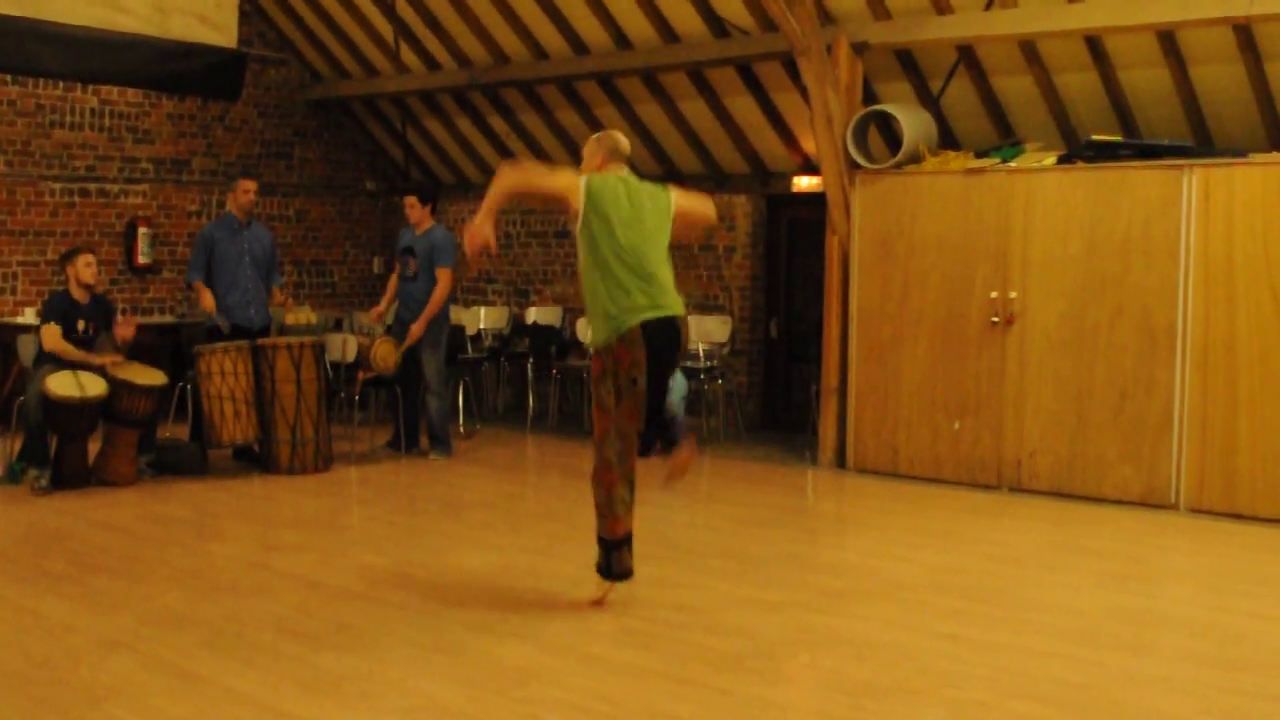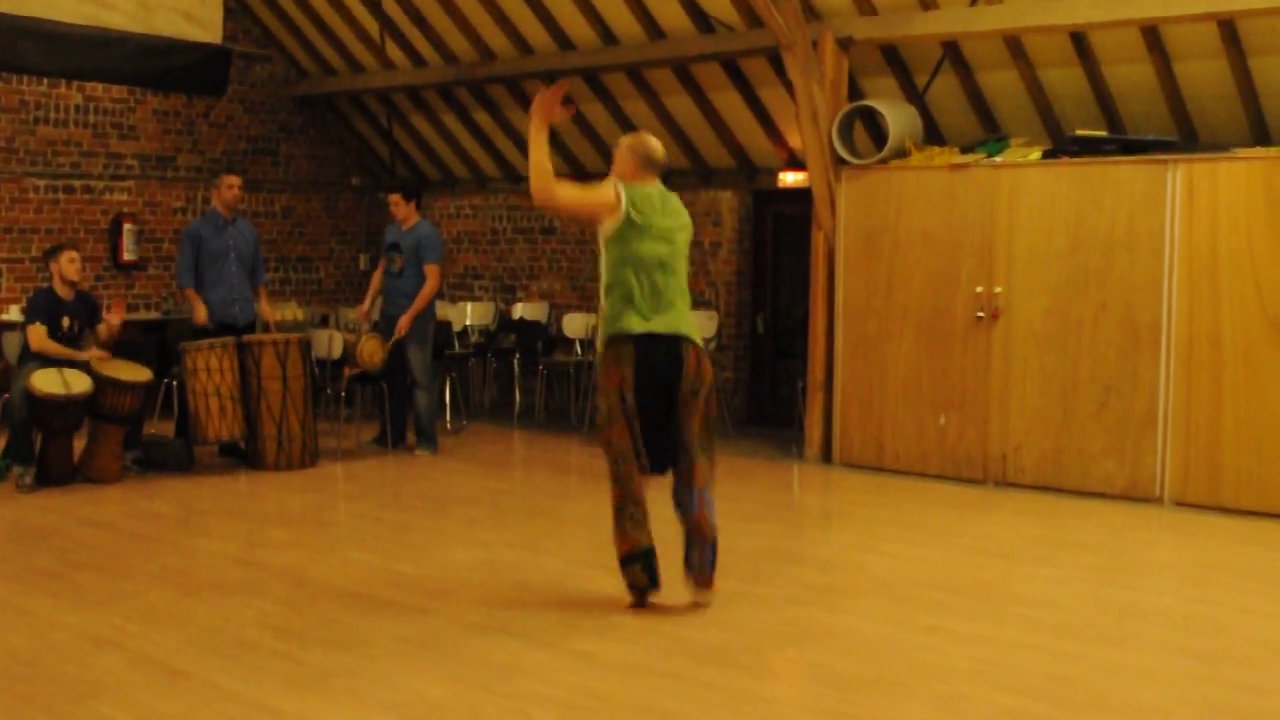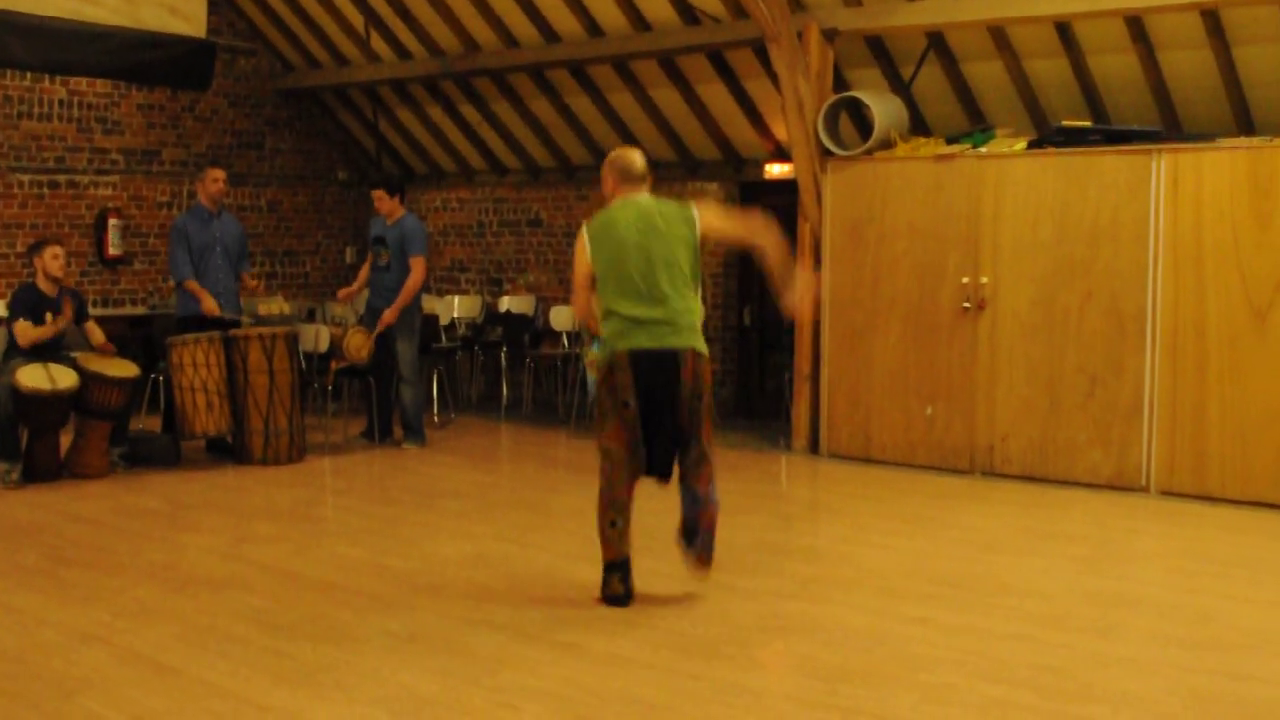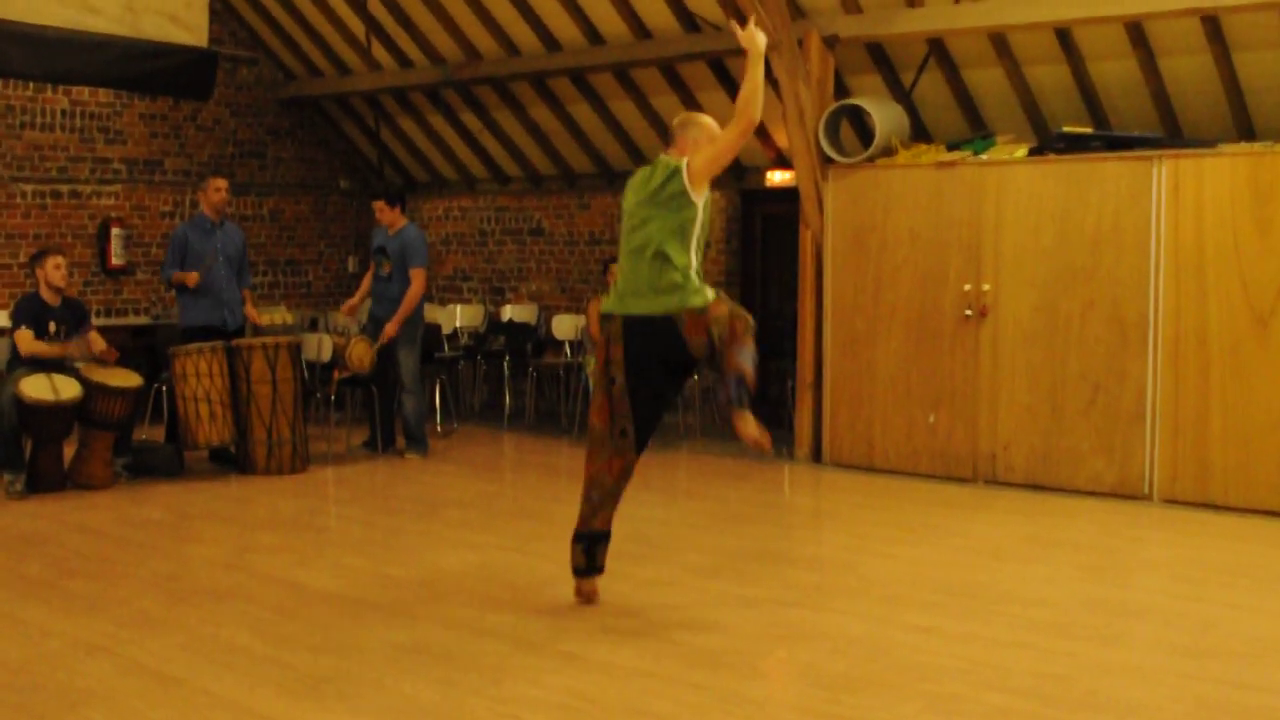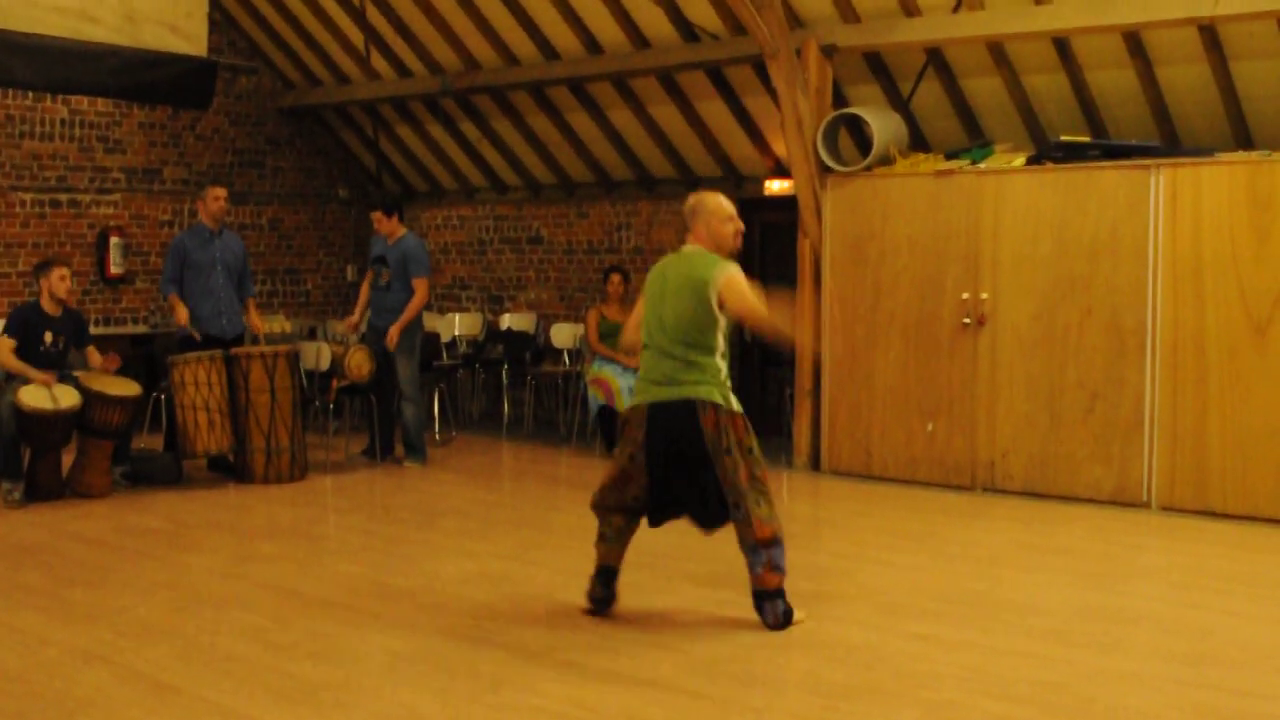
dt=0.3s
person 1, frame 1
left shoulder: (584, 187)
right shoulder: (659, 196)
left elbow: (515, 176)
right elbow: (707, 212)
left wrist: (483, 217)
left hip: (622, 330)
right hip: (669, 322)
left knee: (615, 448)
left ankle: (615, 563)
right ankle: (674, 440)
person 1, frame 2
left shoulder: (616, 197)
right shoulder: (677, 213)
left elbow: (545, 194)
left wrist: (538, 127)
left hip: (629, 344)
right hip: (683, 344)
left knee: (628, 465)
right knee: (692, 462)
left ankle: (641, 576)
right ankle: (700, 564)
person 1, frame 3
left shoulder: (594, 230)
right shoulder: (685, 215)
left elbow: (582, 307)
right elbow: (760, 232)
right wrist: (788, 280)
left hip: (624, 358)
right hip: (682, 354)
left knee: (619, 468)
right knee: (695, 454)
left ankle: (617, 579)
right ankle: (699, 544)
person 1, frame 4
left shoulder: (640, 183)
right shoulder: (689, 174)
right elbow: (747, 121)
right wrist: (755, 52)
left hip: (625, 323)
right hip: (679, 316)
left knee: (613, 447)
right knee: (737, 326)
left ankle: (588, 559)
right ankle: (740, 410)
person 1, frame 5
left shoulder: (658, 272)
right shoulder: (725, 276)
left elbow: (631, 338)
right elbow: (761, 316)
left hip: (650, 409)
right hip: (707, 410)
left knee: (619, 501)
right knee: (750, 506)
left ankle: (603, 589)
right ankle: (774, 606)
person 2, frame 1
left shoulder: (264, 235)
right shoulder: (211, 233)
left elbow: (272, 273)
right elbow: (194, 271)
left wrist: (278, 295)
right wrist: (203, 292)
left hip: (258, 322)
right hip: (223, 322)
left ankle: (244, 443)
right ankle: (197, 445)
person 2, frame 2
left shoulder: (249, 231)
right shoulder: (197, 230)
left elbow: (257, 272)
right elbow: (184, 273)
left wrist: (262, 302)
right wrist: (197, 304)
left hip: (243, 318)
right hip: (210, 320)
left ankle: (230, 440)
right ankle: (183, 441)
person 2, frame 3
left shoulder: (234, 225)
right shoulder: (183, 224)
right elbow: (180, 267)
left wrist: (248, 280)
right wrist: (203, 296)
left hip: (228, 312)
right hip: (193, 314)
left ankle: (217, 435)
right ankle: (170, 437)
person 2, frame 4
left shoulder: (236, 234)
right shoulder: (184, 233)
right elbow: (167, 271)
left wrist: (248, 304)
right wrist: (183, 277)
left hip: (232, 321)
right hip: (197, 322)
left ankle: (220, 445)
right ankle: (173, 447)
person 2, frame 5
left shoulder: (236, 243)
right shoulder: (183, 242)
left elbow: (245, 283)
right elbow: (169, 282)
left wrist: (252, 313)
right wrist: (178, 305)
left hip: (231, 330)
right hip: (196, 331)
left knee: (227, 393)
left ankle: (219, 453)
right ankle: (172, 456)
person 3, frame 1
left shoulder: (441, 238)
right shoulder: (404, 235)
left elbow: (444, 285)
left wrist: (423, 322)
right wrist: (384, 305)
left hip: (430, 323)
right hip: (403, 319)
left knee: (433, 383)
right knee: (402, 381)
left ankle: (440, 443)
right ankle: (405, 439)
person 3, frame 2
left shoulder: (427, 234)
right shoulder: (390, 231)
left elbow: (432, 281)
left wrist: (410, 315)
right wrist: (369, 301)
left hip: (416, 318)
right hip: (388, 315)
left knee: (420, 378)
right knee: (389, 376)
left ankle: (427, 439)
right ankle: (392, 435)
person 3, frame 3
left shoulder: (411, 227)
right shoulder: (376, 224)
left elbow: (418, 273)
left wrist: (395, 309)
right wrist: (354, 288)
left hip: (402, 312)
right hip: (374, 308)
left knee: (406, 373)
right knee: (376, 370)
left ankle: (414, 433)
right ankle: (379, 429)
person 3, frame 4
left shoulder: (413, 237)
right shoulder: (378, 233)
left elbow: (417, 285)
left wrist: (396, 322)
right wrist: (357, 299)
left hip: (404, 322)
right hip: (377, 318)
left knee: (408, 382)
right knee: (378, 380)
left ankle: (416, 443)
right ankle: (381, 439)
person 3, frame 5
left shoulder: (413, 247)
right shoulder: (377, 242)
left elbow: (421, 293)
left wrist: (398, 326)
right wrist: (358, 314)
left hip: (404, 330)
right hip: (376, 327)
left knee: (407, 390)
right knee: (376, 388)
left ankle: (415, 451)
right ankle: (380, 447)
person 4, frame 1
left shoulder: (101, 303)
right shoulder: (56, 301)
left elbow: (118, 340)
right elbow: (50, 343)
left wrist: (125, 338)
right wrist: (94, 359)
left hip: (88, 368)
right hip: (53, 366)
right knee: (35, 396)
left ankle: (141, 454)
right ankle: (36, 466)
person 4, frame 2
left shoulder: (86, 301)
right shoulder: (40, 300)
left elbow: (102, 336)
right elbow: (36, 343)
left wrist: (112, 328)
right wrist: (81, 354)
left hip: (71, 365)
right hip: (37, 364)
right ankle: (22, 463)
person 4, frame 3
left shoulder: (72, 296)
right shoulder: (23, 295)
left elbow: (90, 328)
right elbow: (24, 339)
left wrist: (103, 345)
right wrist: (60, 324)
left hip: (57, 359)
right hip: (24, 360)
left ankle: (114, 446)
person 4, frame 4
left shoulder: (74, 306)
right shoulder: (26, 305)
left elbow: (93, 337)
right elbow: (26, 347)
left wrist: (103, 352)
right wrist: (70, 349)
left hip: (60, 370)
right hip: (26, 370)
person 4, frame 5
left shoulder: (75, 318)
right shoulder: (23, 314)
left elbow: (89, 352)
left wrist: (103, 364)
right wrist: (34, 374)
left hip: (61, 379)
right hip: (25, 380)
left ankle: (116, 465)
